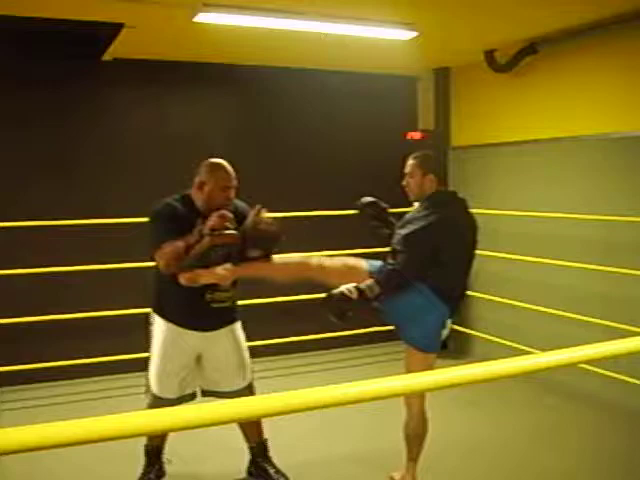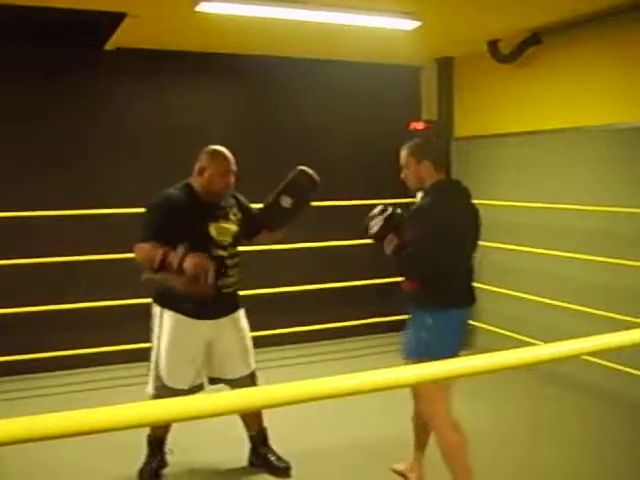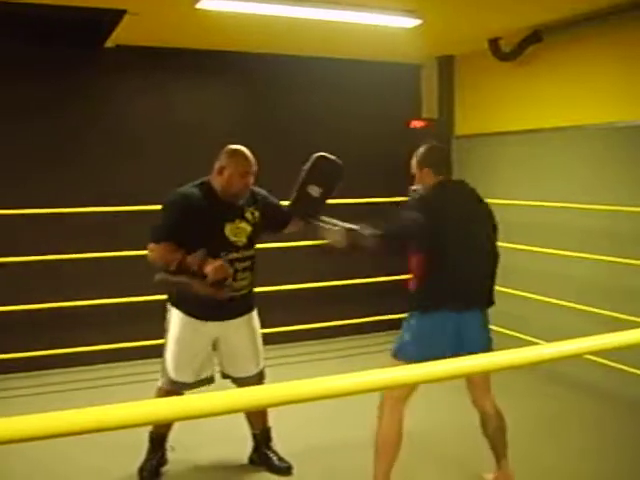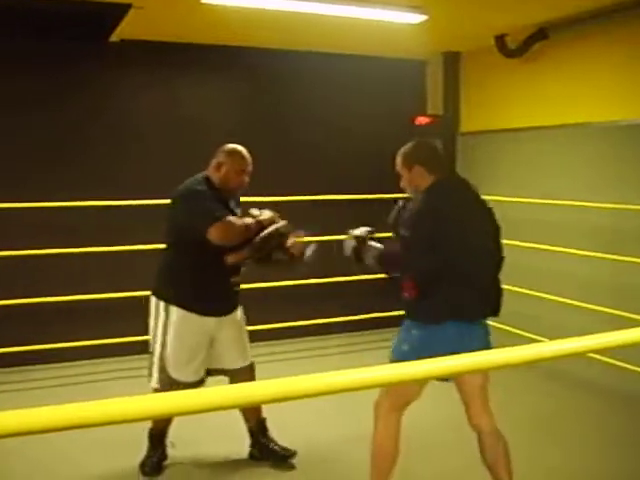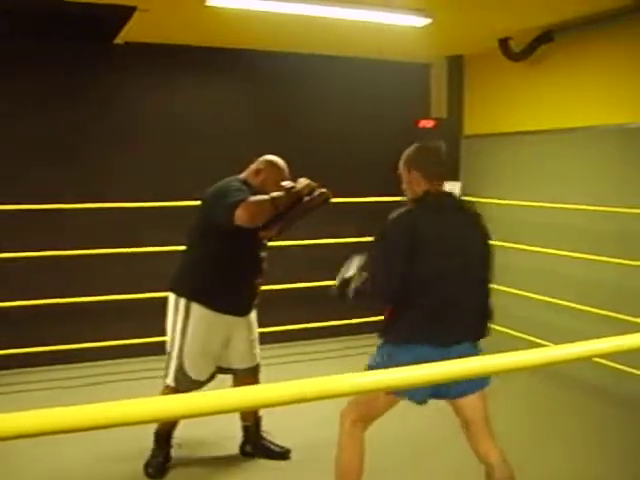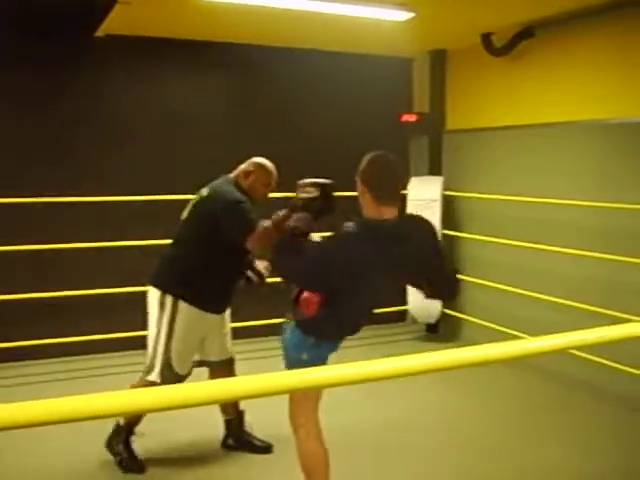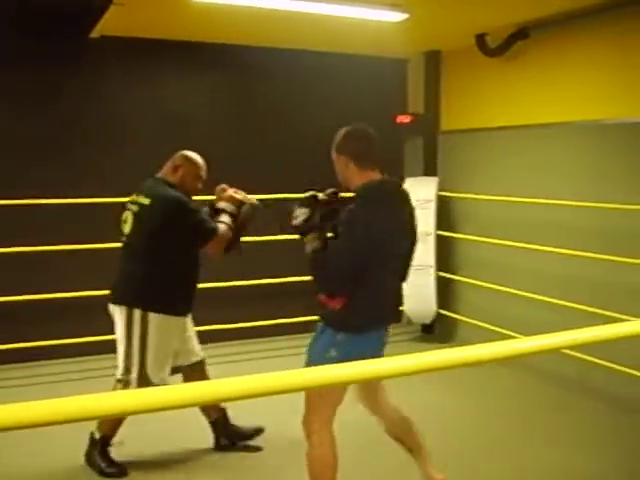
dt=0.4s
person 1, frame 1
left shoulder: (433, 213)
right shoulder: (461, 216)
left elbow: (409, 263)
left wrist: (365, 291)
right wrist: (387, 222)
left hip: (415, 295)
right hip: (437, 310)
left knee: (312, 265)
right knee: (415, 399)
left ankle: (230, 271)
person 1, frame 2
left shoulder: (431, 209)
right shoulder: (459, 203)
left elbow: (416, 267)
left wrist: (390, 237)
right wrist: (404, 231)
left hip: (434, 313)
right hip: (452, 308)
left knee: (437, 411)
right knee: (421, 391)
person 1, frame 3
left shoulder: (428, 203)
right shoulder: (478, 207)
left elbow: (401, 235)
left wrist: (350, 235)
left hip: (432, 318)
right hip: (474, 314)
left knee: (391, 404)
right knee: (483, 399)
person 1, frame 4
left shoulder: (427, 207)
right shoulder: (476, 205)
left elbow: (408, 261)
right elbow: (491, 261)
left wrist: (367, 248)
left hip: (433, 324)
right hip: (472, 322)
left knee: (388, 411)
right knee: (482, 420)
person 1, frame 5
left shoulder: (404, 223)
right shoulder: (472, 222)
left elbow: (383, 288)
left wrist: (354, 281)
left hip: (409, 345)
right hip: (461, 346)
left knee: (351, 422)
right knee: (485, 444)
person 1, frame 6
left shoulder: (348, 243)
right shoulder: (421, 234)
left elbow: (289, 264)
right elbow: (446, 287)
left wrist: (297, 223)
left hip: (317, 327)
right hip: (347, 314)
left knee: (303, 420)
person 1, frame 7
left shoulder: (358, 216)
right shoulder: (401, 204)
left elbow: (330, 281)
left wrist: (311, 235)
left hip: (347, 329)
right hip: (378, 322)
left knee: (317, 424)
right knee: (376, 402)
person 2, frame 1
left shoulder: (239, 212)
right shoulder: (169, 211)
left elbow: (259, 262)
right elbow: (166, 261)
left wrist: (260, 236)
right wrist: (202, 233)
left hip: (223, 322)
right hip: (175, 323)
left knee: (242, 390)
right knee: (163, 396)
person 2, frame 2
left shoulder: (233, 202)
right shoulder: (169, 204)
left elbow: (263, 234)
right elbow: (142, 250)
right wrist: (179, 260)
left hip: (228, 310)
right hip: (182, 313)
left knee: (244, 379)
right knee: (168, 388)
left ankle: (261, 448)
right ankle: (155, 453)
person 2, frame 3
left shoulder: (255, 199)
right shoulder: (186, 201)
left elbow: (292, 222)
right elbow: (157, 251)
right wrist: (201, 264)
left hip: (240, 310)
right hip: (191, 311)
left knee: (252, 378)
right knee: (175, 381)
left ankle: (262, 447)
right ankle: (156, 450)
person 2, frame 4
left shoulder: (227, 197)
right shoulder: (194, 194)
left elbow: (243, 241)
right elbow: (223, 234)
left wrist: (285, 243)
right wrist: (258, 221)
left hip: (225, 304)
right hip: (182, 304)
left knee: (242, 369)
right knee: (171, 380)
left ankle: (260, 440)
right ankle: (156, 445)
person 2, frame 5
left shoulder: (251, 198)
right shoulder: (230, 191)
right elbow: (249, 216)
right wrist: (291, 195)
left hip: (238, 304)
right hip: (199, 301)
left knee: (247, 369)
right knee: (183, 377)
left ankle: (252, 438)
right ankle: (161, 445)
person 2, frame 6
left shoulder: (222, 196)
right shoulder: (227, 200)
right elbow: (257, 240)
left wrist: (252, 265)
right wrist: (290, 218)
left hip: (208, 300)
right hip: (179, 298)
left knee: (223, 364)
right knee: (162, 373)
left ankle: (235, 431)
right ankle: (121, 436)
person 2, frame 7
left shoulder: (151, 194)
right shoulder: (172, 202)
left elbow: (191, 232)
right elbow: (216, 244)
left wrist: (218, 207)
right wrist: (229, 212)
left hip: (168, 305)
right hip: (144, 307)
left knee: (194, 365)
right knee: (135, 382)
left ankle: (225, 432)
right ankle: (97, 447)
